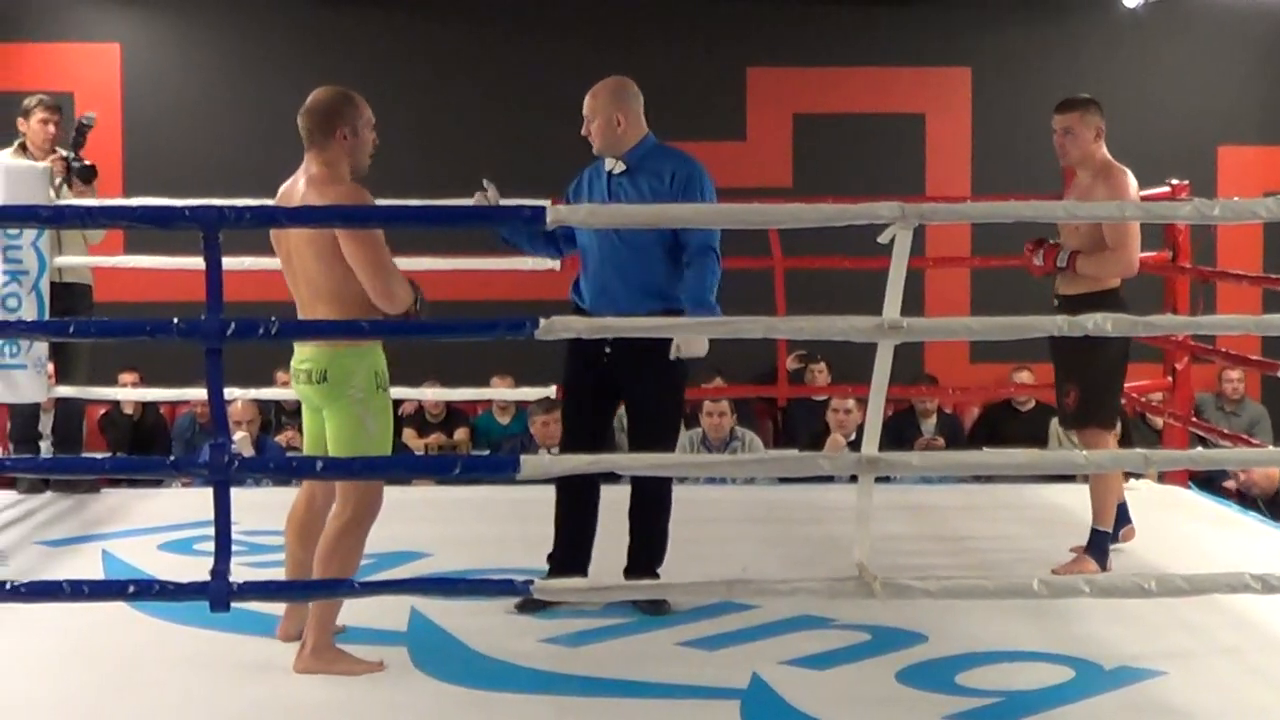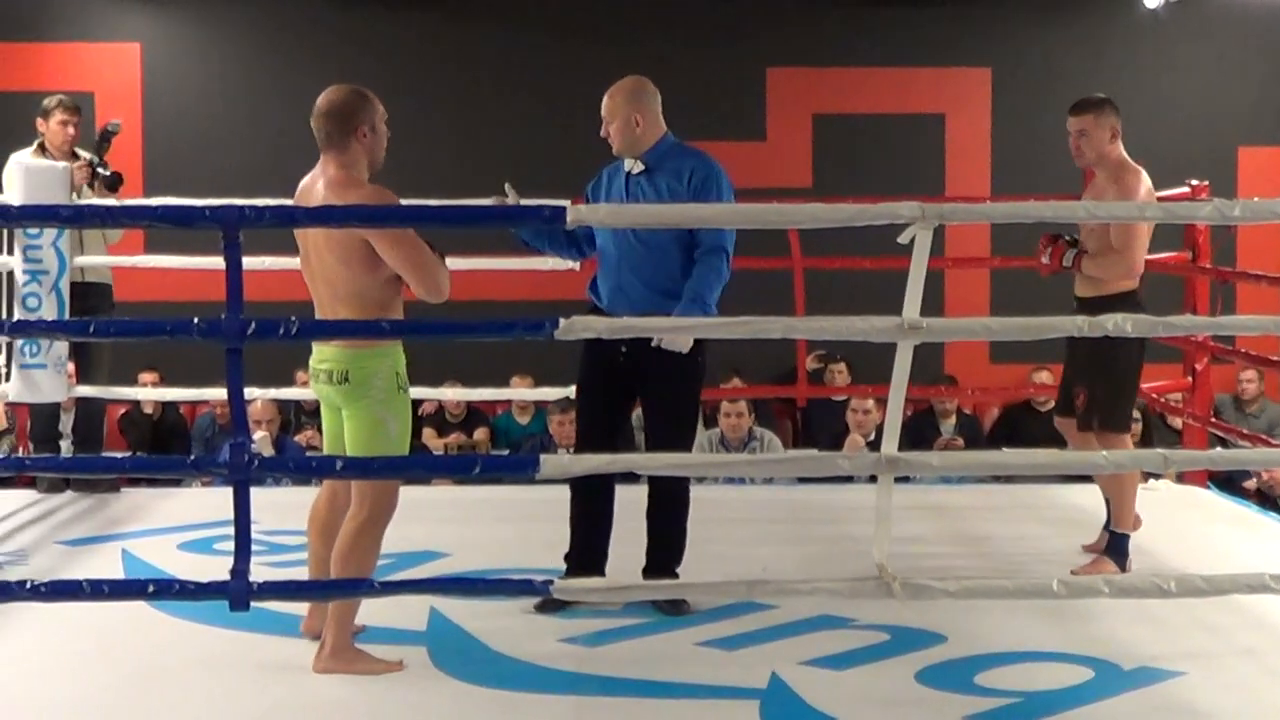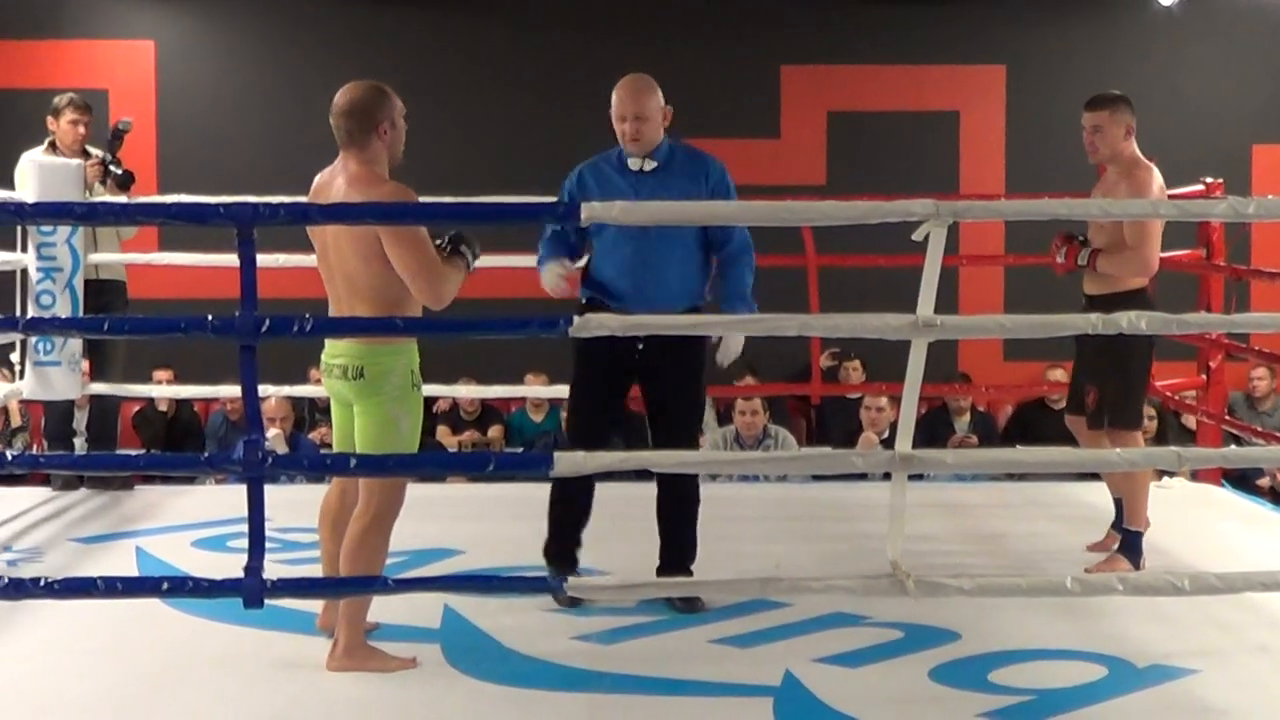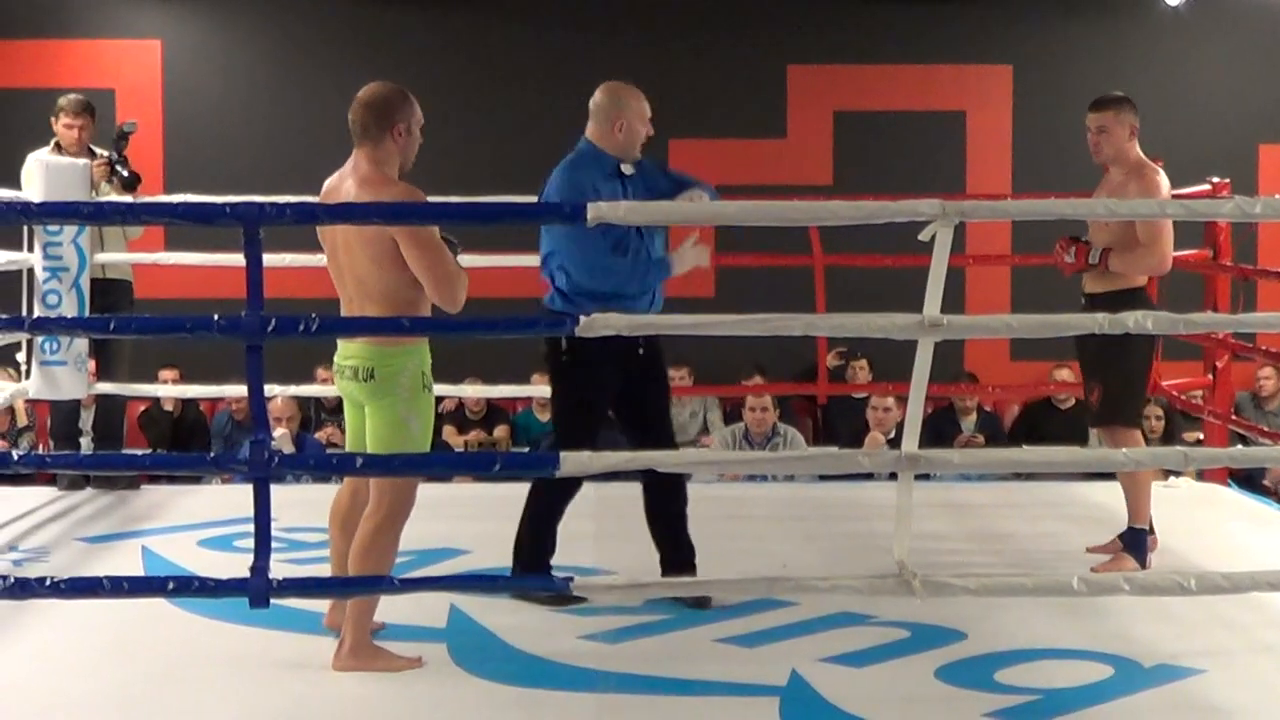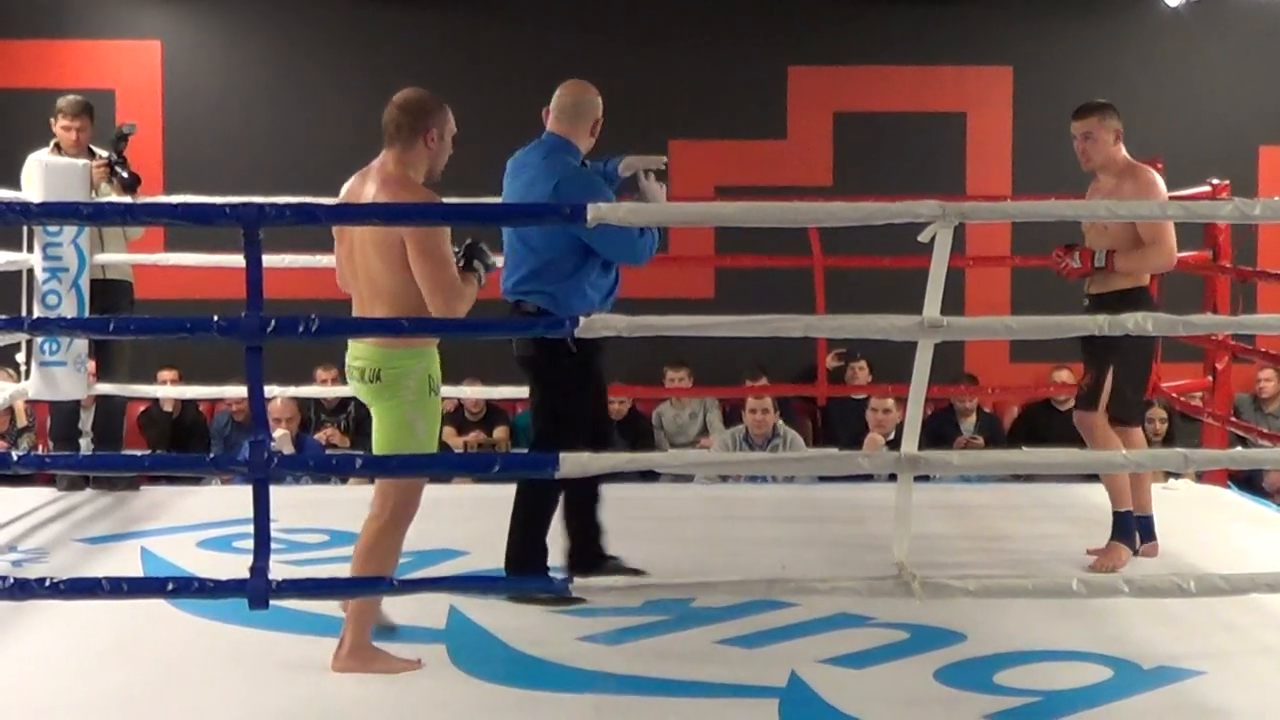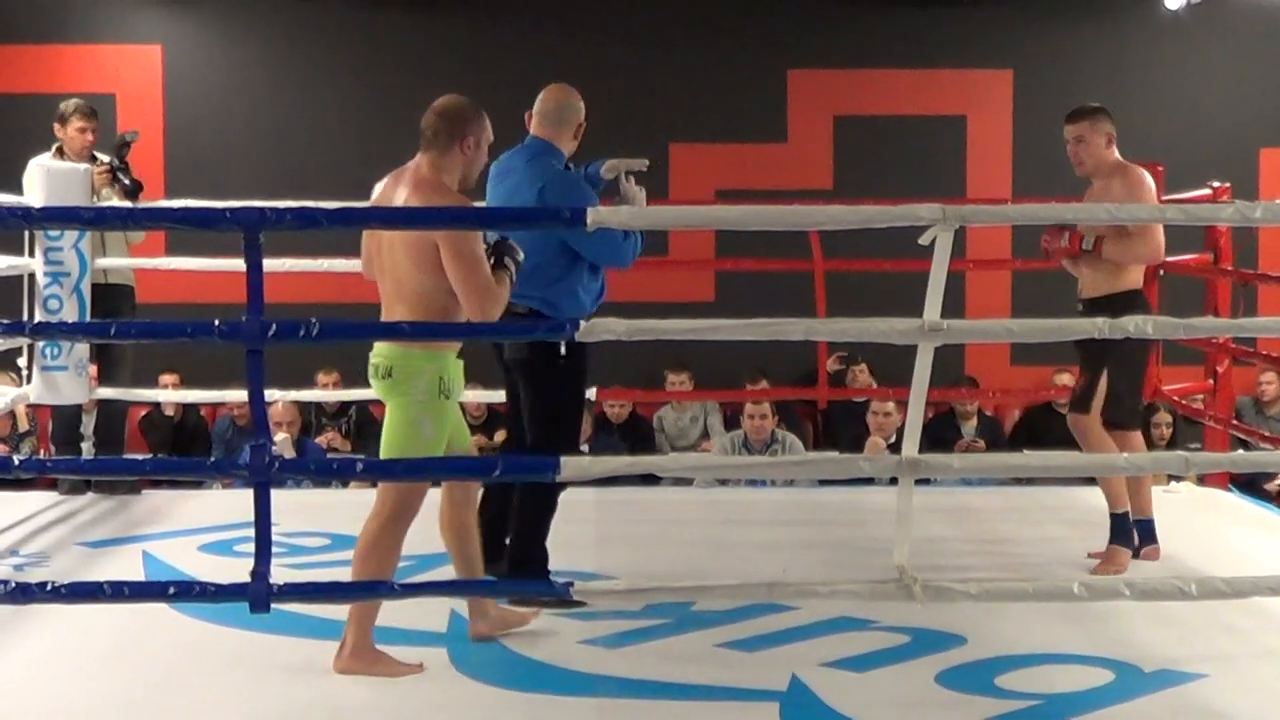
dt=0.3s
person 1, frame 1
left shoulder: (289, 194)
right shoulder: (345, 196)
right elbow: (388, 292)
left wrist: (384, 302)
right wrist: (415, 298)
left hip: (309, 357)
right hip: (350, 363)
left knee: (318, 488)
right knee: (359, 501)
left ankle: (295, 614)
right ankle: (318, 646)
person 1, frame 2
left shoulder: (308, 190)
right shoulder: (368, 200)
right elbow: (436, 286)
left wrist: (397, 265)
right wrist: (431, 255)
left hip: (328, 356)
right hip: (370, 363)
left knee: (339, 486)
right knee: (374, 502)
left ankle: (319, 611)
right ankle: (337, 647)
person 1, frame 3
left shoulder: (323, 186)
right shoulder: (388, 197)
right elbow: (435, 293)
left wrist: (429, 250)
right wrist: (459, 259)
left hip: (340, 351)
right hip: (383, 359)
left knee: (347, 484)
right knee: (381, 500)
left ankle: (334, 608)
right ankle: (349, 644)
person 1, frame 4
left shoulder: (333, 189)
right shoulder: (399, 198)
right elbow: (450, 297)
left wrist: (429, 252)
right wrist: (450, 258)
left hip: (353, 353)
right hip: (395, 362)
left knee: (358, 484)
right knee: (391, 502)
left ankle: (341, 606)
right ankle: (355, 644)
person 1, frame 5
left shoulder: (354, 188)
right shoulder: (416, 202)
right elbow: (448, 306)
right wrist: (475, 269)
left hip: (366, 353)
right hip: (404, 363)
left knee: (390, 487)
right knee: (398, 503)
left ankle: (360, 599)
right ankle: (354, 645)
person 1, frame 6
left shoulder: (389, 188)
right shoulder: (448, 208)
left elbow: (369, 265)
right elbow: (482, 309)
right wrist: (505, 266)
left hip: (406, 357)
right hip: (422, 367)
left knee: (464, 481)
right knee: (398, 504)
left ankle: (482, 610)
right ankle: (356, 645)
person 2, frame 1
left shoulder: (680, 174)
right shoulder: (589, 178)
left elbow: (702, 255)
right elbow: (557, 241)
left wrist: (697, 317)
left hip: (655, 338)
right hip: (591, 334)
left knee: (651, 461)
right knee: (578, 455)
left ankle: (643, 575)
right ankle: (566, 572)
person 2, frame 2
left shoulder: (698, 174)
right shoulder: (607, 179)
left elbow: (714, 255)
right elbow: (578, 241)
left wrist: (687, 316)
right wrist: (521, 224)
left hip: (673, 339)
right hip: (607, 333)
left knee: (668, 460)
right knee: (591, 452)
left ankle: (662, 576)
right ankle: (582, 572)
person 2, frame 3
left shoulder: (703, 172)
right shoulder: (589, 176)
left elbow: (734, 248)
right elbow: (561, 239)
left wrist: (737, 314)
right wrist: (551, 264)
left hip: (679, 332)
right hip: (605, 330)
left knee: (677, 456)
right knee: (582, 446)
left ankle: (676, 572)
right ankle: (561, 561)
person 2, frame 4
left shoulder: (636, 171)
right shoulder: (575, 185)
left elbow: (681, 189)
right elbow: (597, 271)
left wrist: (695, 194)
right wrist: (669, 265)
left hip: (637, 336)
right hip: (584, 339)
left knee: (659, 453)
right knee: (570, 457)
left ankle: (678, 567)
right ankle: (529, 570)
person 2, frame 5
left shoulder: (527, 162)
right shoulder: (570, 180)
right elbow: (632, 248)
left wrist: (615, 170)
right wrist: (652, 206)
right hip: (559, 333)
left knee: (590, 438)
right knee: (557, 450)
left ankle: (588, 554)
right ankle: (524, 572)
person 2, frame 6
left shoulder: (506, 169)
right shoulder: (558, 182)
right elbow: (616, 252)
left wrist: (600, 173)
right wrist: (633, 209)
left hip: (515, 325)
right hip: (550, 334)
left knee: (524, 442)
right knee: (550, 453)
left ankle: (489, 550)
right ankle: (526, 572)
person 3, frame 1
left shoulder: (1116, 182)
right shoulder: (1079, 182)
left elbow: (1126, 261)
left wrist: (1061, 259)
right wrist: (1046, 255)
left hip: (1099, 314)
right hip: (1071, 311)
left knee: (1093, 431)
right knee: (1089, 427)
left ankle: (1098, 548)
right ankle: (1119, 519)
person 3, frame 2
left shoulder: (1128, 184)
right shoulder: (1101, 182)
left elbow: (1129, 265)
left wrist: (1068, 258)
right wrist: (1063, 249)
left hip: (1116, 317)
right hip: (1091, 314)
left knee: (1112, 432)
right knee: (1070, 421)
left ankle: (1117, 549)
right ankle: (1120, 514)
person 3, frame 3
left shoulder: (1140, 180)
right shoulder: (1111, 178)
left elbow: (1144, 262)
left wrist: (1083, 257)
right wrist: (1075, 249)
left hip: (1124, 315)
right hip: (1100, 311)
left knee: (1123, 429)
right knee: (1081, 420)
left ankle: (1131, 547)
right ankle: (1125, 514)
person 3, frame 4
left shoulder: (1147, 181)
right shoulder: (1110, 180)
left elbow: (1159, 259)
left wrist: (1093, 257)
right wrist: (1077, 253)
left hip: (1126, 313)
right hip: (1097, 310)
left knee: (1120, 428)
right knee: (1114, 426)
left ankle: (1136, 546)
right ankle: (1139, 528)
person 3, frame 5
left shoulder: (1142, 181)
right shoulder: (1096, 187)
left elbow: (1165, 255)
left wrist: (1097, 260)
right wrist: (1076, 260)
left hip: (1129, 311)
right hip: (1099, 310)
left knee: (1090, 416)
right knee: (1123, 423)
left ankle: (1125, 531)
right ankle: (1142, 530)
person 3, frame 6
left shoulder: (1132, 180)
right shoulder: (1094, 191)
left elbow: (1152, 248)
left wrist: (1085, 242)
right wrist: (1063, 244)
left hip: (1123, 314)
right hip: (1097, 315)
left knee: (1085, 417)
right knee: (1121, 427)
left ankle: (1122, 531)
right ankle: (1143, 535)
person 4, frame 1
left shoulder: (73, 166)
right shoulder: (6, 163)
left elbow: (95, 236)
left wrist: (84, 199)
left hip: (74, 283)
left knee: (75, 379)
person 4, frame 2
left shoulder: (90, 164)
right shoulder: (22, 163)
left elbow: (113, 235)
left wrist: (104, 199)
right wrist: (67, 188)
left hip: (94, 283)
left knee: (95, 378)
person 4, frame 3
left shoulder: (102, 162)
right shoulder: (33, 162)
left elbow: (126, 232)
left wrist: (117, 195)
right wrist: (80, 186)
left hip: (108, 280)
left knee: (110, 375)
person 4, frame 4
left shoulder: (109, 163)
right shoulder: (38, 163)
left elbow: (133, 231)
left wrist: (123, 194)
right wrist: (86, 186)
left hip: (114, 280)
left knee: (116, 375)
person 4, frame 5
left shoulder: (108, 164)
right shoulder: (38, 163)
left elbow: (134, 232)
left wrist: (122, 193)
right wrist: (86, 187)
left hip: (115, 281)
left knee: (115, 375)
right ankle: (67, 467)
person 4, frame 6
left shoulder: (110, 167)
right shoulder: (41, 167)
left elbow: (135, 235)
left wrist: (125, 196)
right wrist: (88, 191)
left hip: (116, 285)
left knee: (116, 380)
right ankle: (68, 471)
